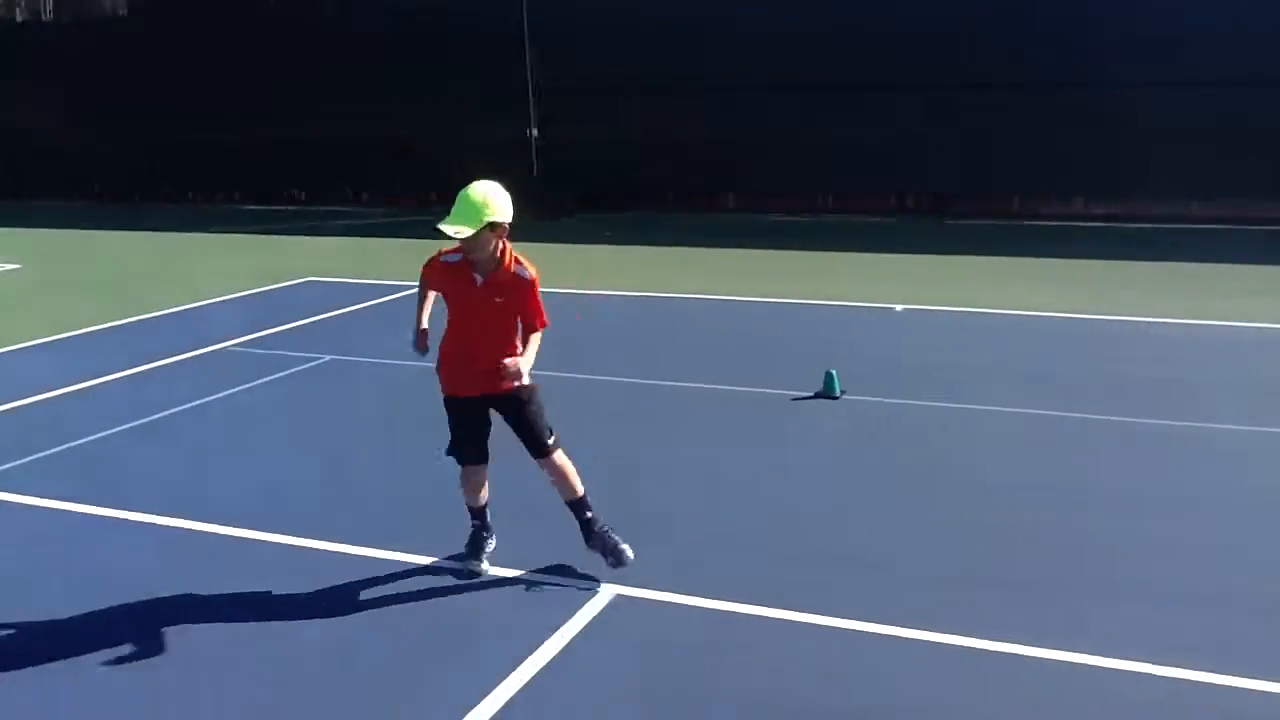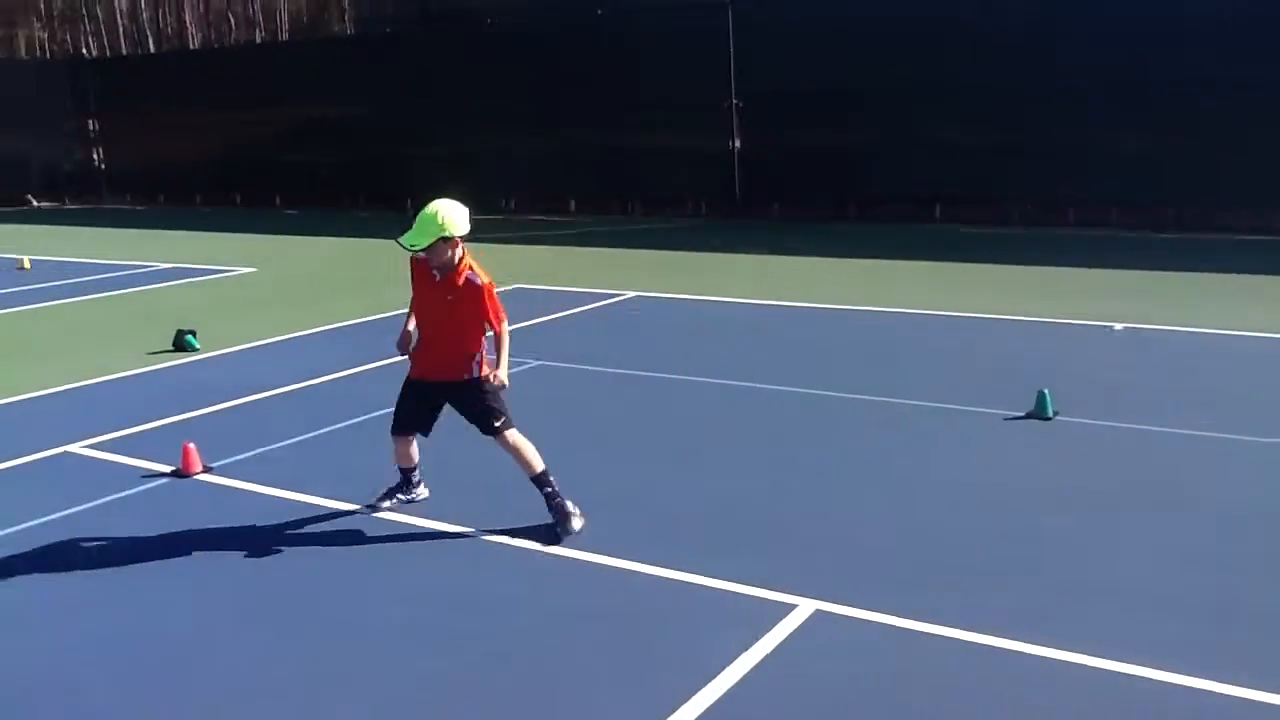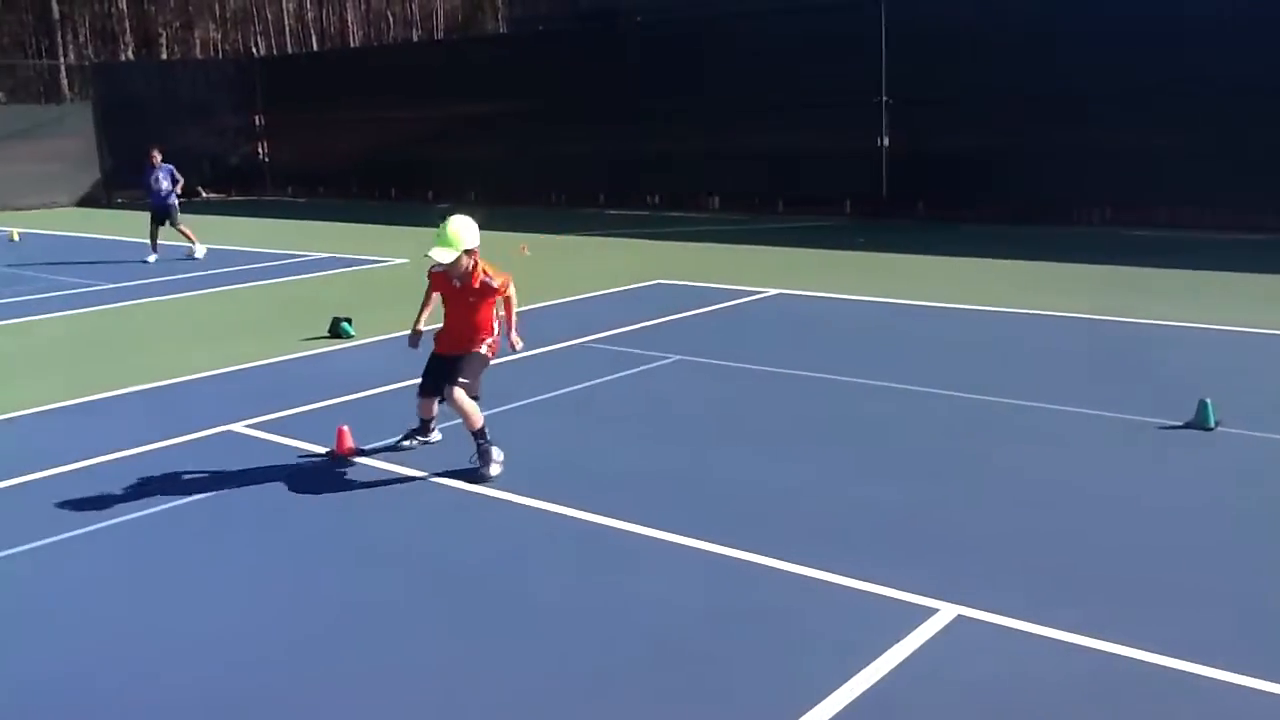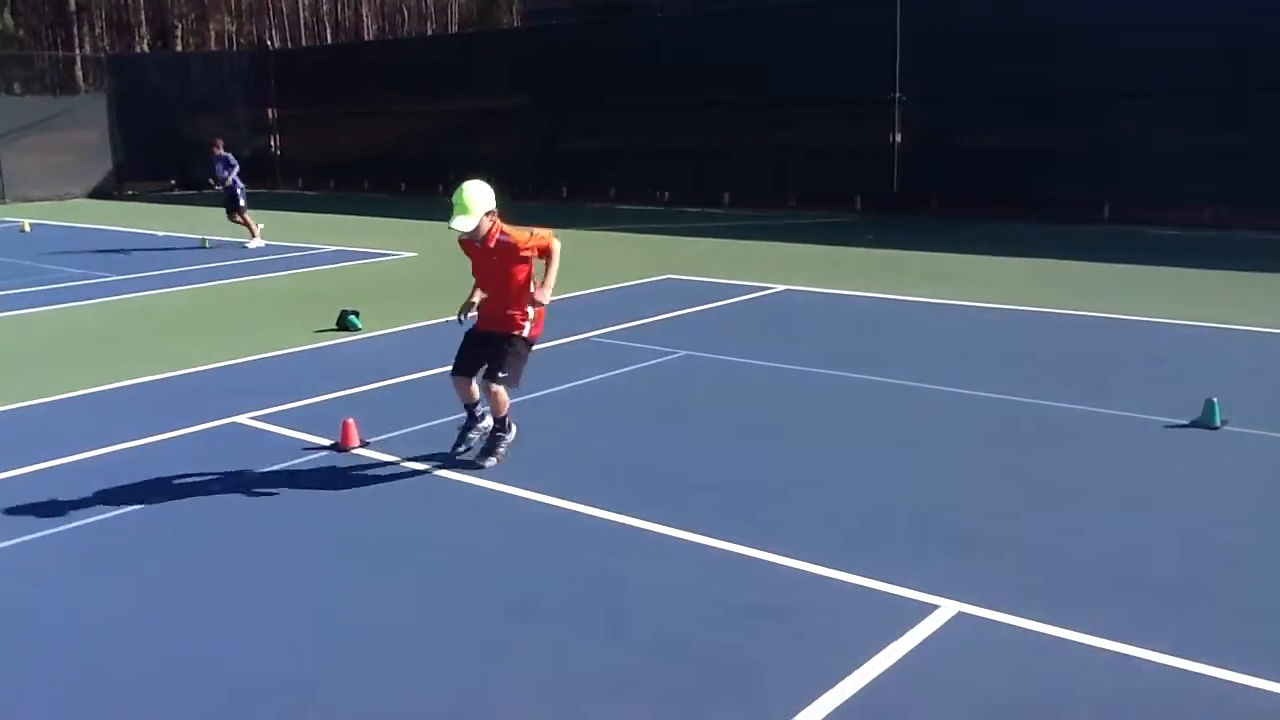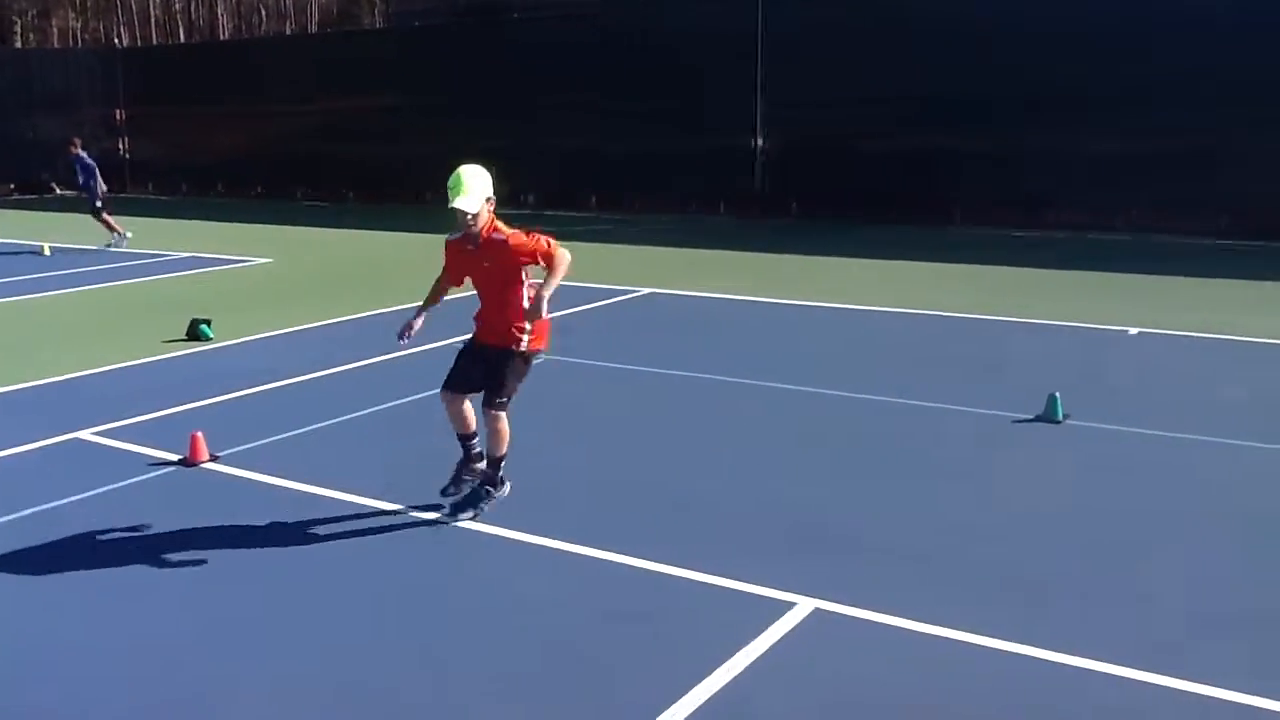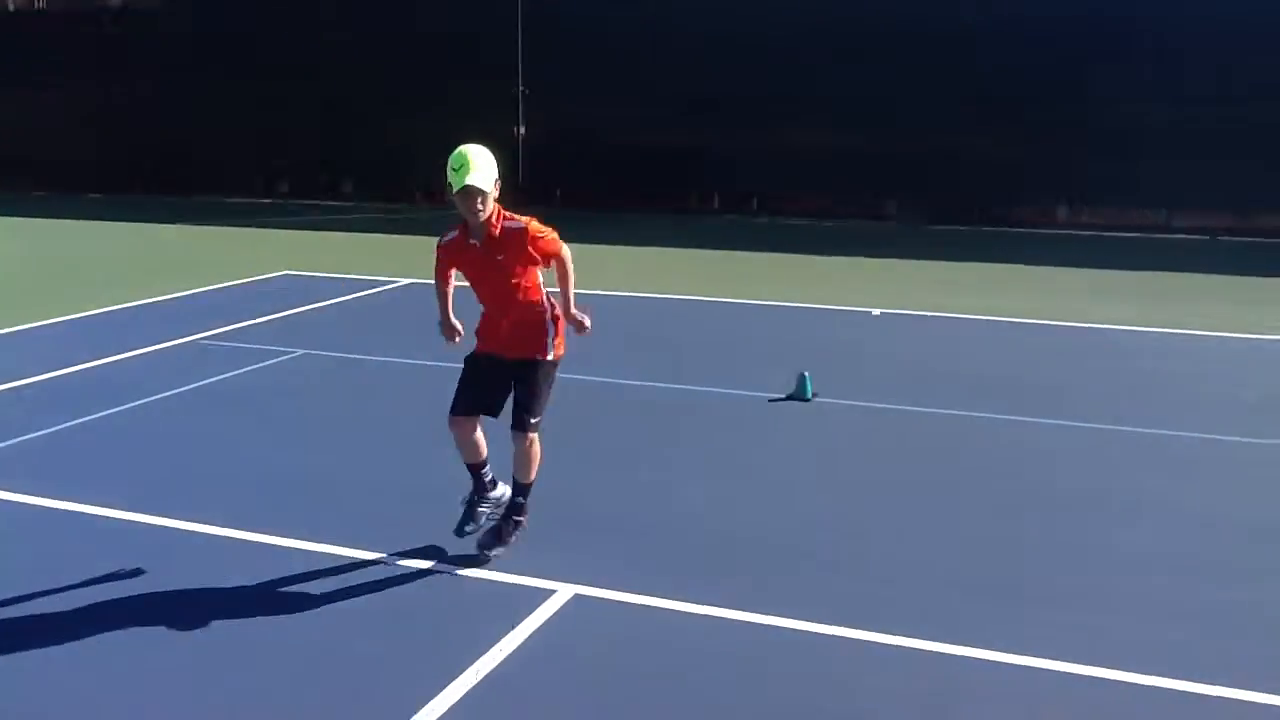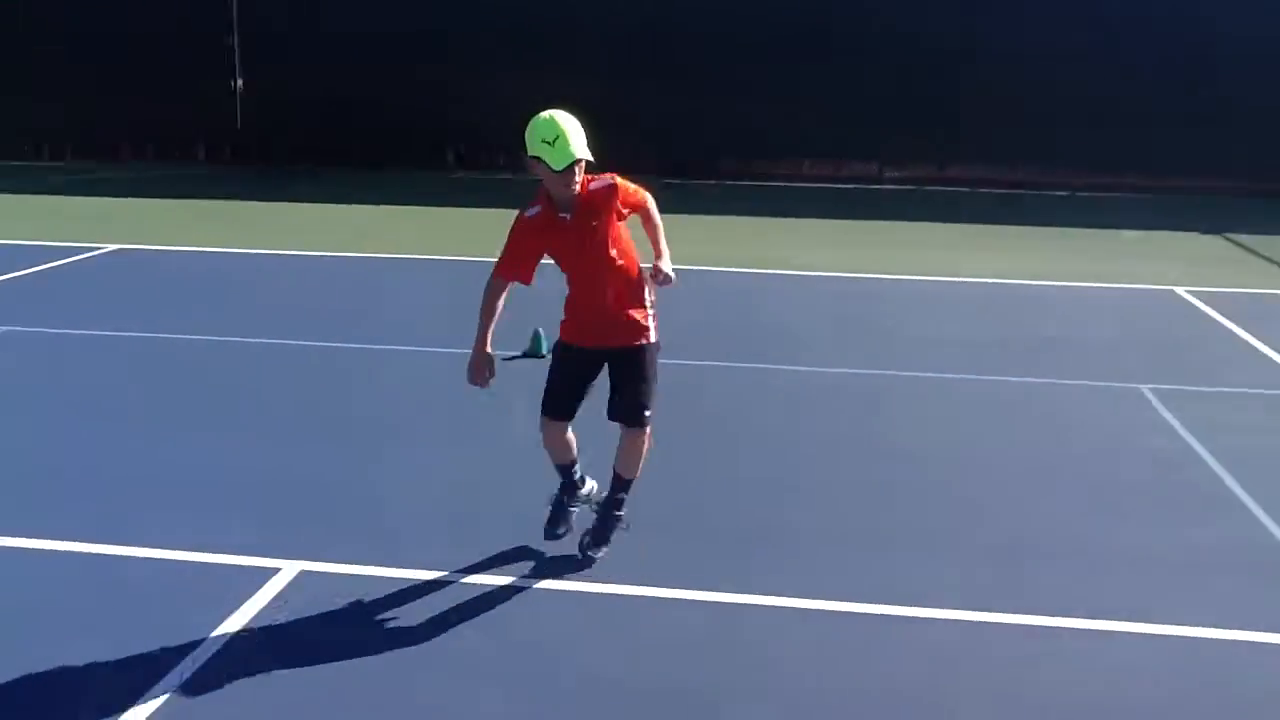
dt=0.4s
person 1, frame 1
left shoulder: (522, 276)
right shoulder: (446, 262)
left elbow: (535, 329)
right elbow: (427, 282)
left wrist: (525, 361)
right wrist: (422, 325)
left hip: (508, 377)
right hip: (461, 380)
left knee: (549, 454)
right knee: (472, 467)
left ankle: (590, 527)
right ankle: (481, 530)
person 1, frame 2
left shoulder: (476, 284)
right shoulder: (420, 262)
left elbow: (500, 327)
left wrist: (501, 368)
right wrist: (408, 326)
left hip: (467, 370)
right hip: (425, 367)
left knee: (505, 435)
right knee: (401, 435)
left ankle: (554, 497)
right ankle: (411, 485)
person 1, frame 3
left shoulder: (490, 281)
right shoulder: (438, 272)
left elbow: (508, 291)
left wrist: (511, 331)
right wrist: (419, 323)
left hip: (478, 346)
right hip: (447, 343)
left knee: (455, 394)
right knee: (426, 396)
left ankle: (486, 449)
right ankle: (427, 430)
person 1, frame 4
left shoulder: (513, 241)
right shoulder: (467, 241)
left elbow: (552, 243)
left wrist: (545, 287)
right wrist: (473, 297)
left hip: (518, 323)
right hip: (487, 320)
left knee: (494, 384)
right knee: (460, 376)
left ankle: (502, 430)
right ankle: (477, 420)
person 1, frame 5
left shoulder: (509, 242)
right shoulder: (455, 244)
left elbow: (562, 256)
right elbow: (447, 280)
left wrist: (543, 294)
right wrist: (422, 313)
left hip: (519, 335)
right hip: (487, 331)
left knee: (494, 410)
right knee: (451, 394)
left ankle: (493, 481)
right ankle: (472, 459)
person 1, frame 6
left shoulder: (522, 230)
right shoulder: (451, 242)
left elbow: (561, 253)
left wrist: (568, 306)
right wrist: (446, 315)
left hip: (537, 342)
right hip: (492, 342)
left knee: (525, 431)
right knee: (461, 420)
left ankle: (516, 510)
right ankle: (487, 490)
person 1, frame 7
left shoulder: (610, 190)
right shoulder: (532, 221)
left elbow: (647, 202)
right elbow: (500, 282)
left wrist: (661, 258)
right wrist: (482, 347)
left hip: (633, 325)
right hip: (581, 332)
left knee: (636, 425)
right knee: (553, 422)
left ankle: (613, 506)
right ankle: (574, 487)
